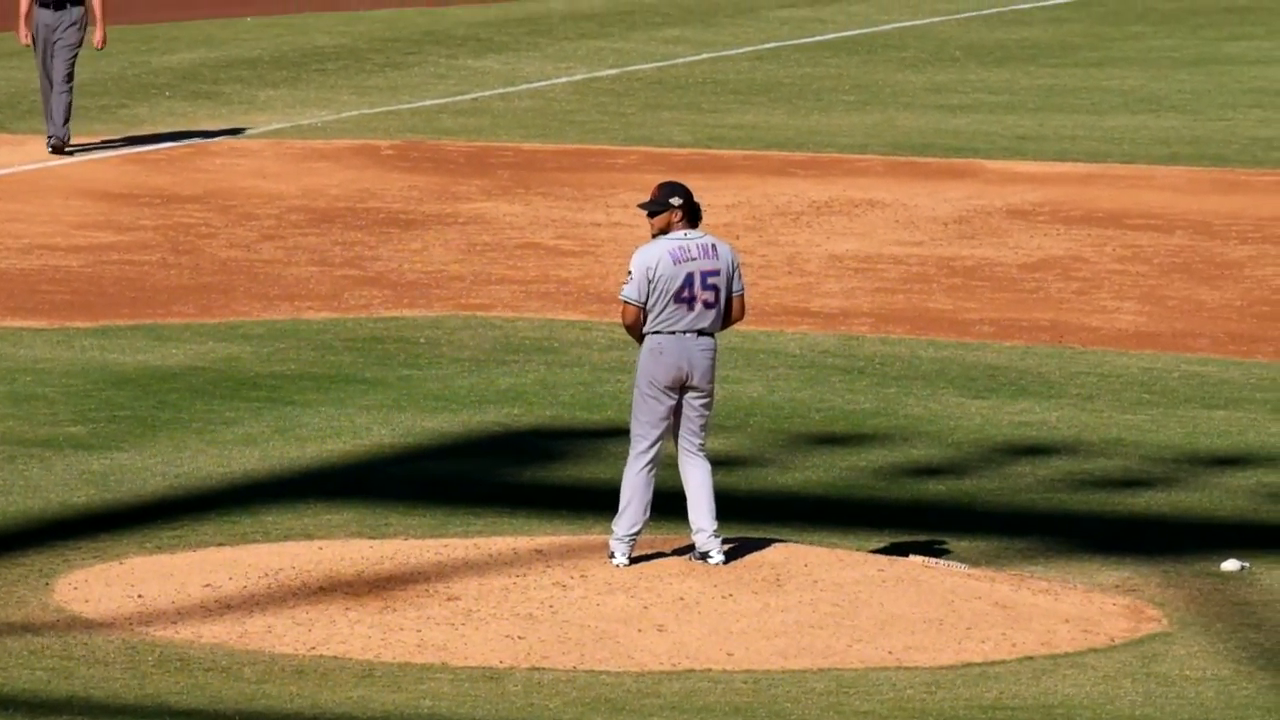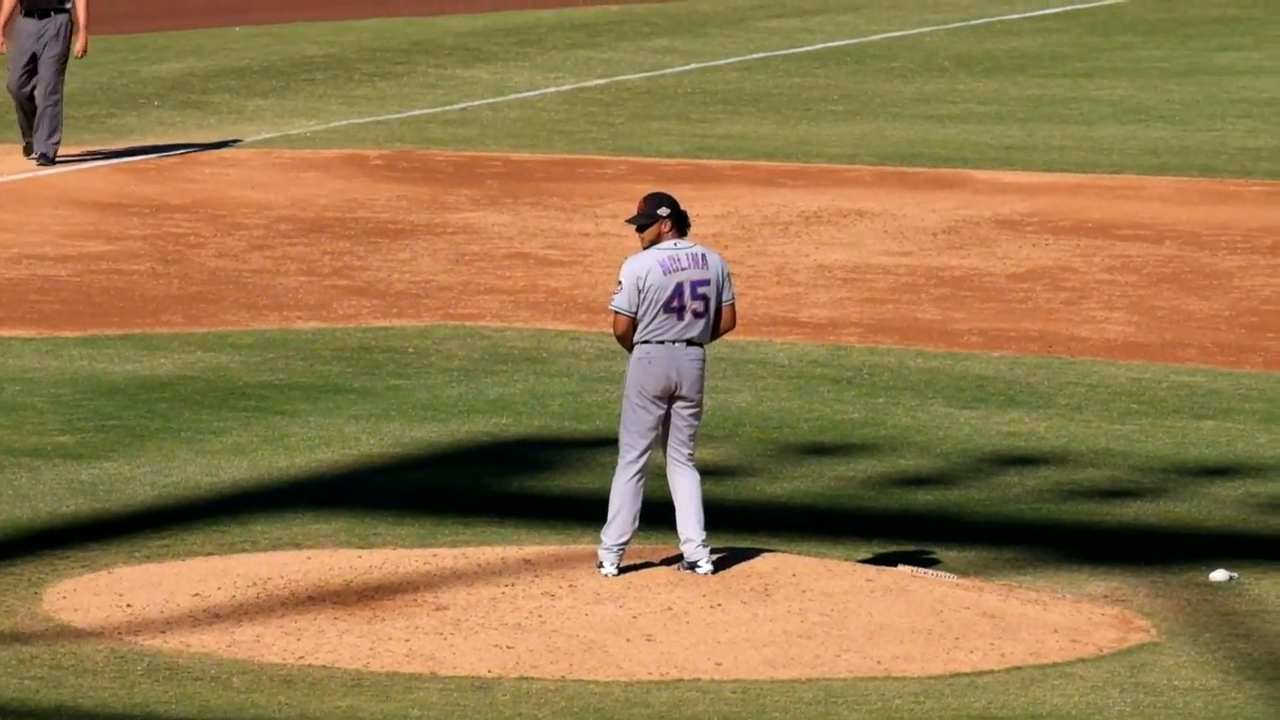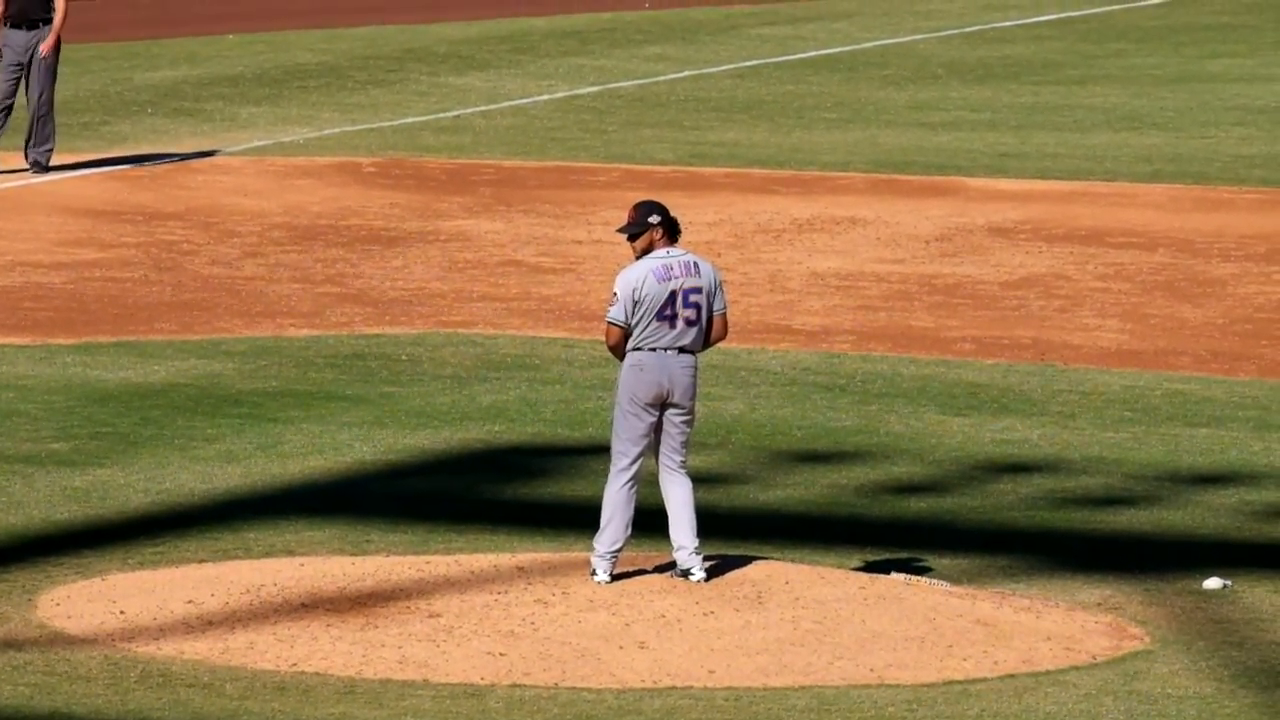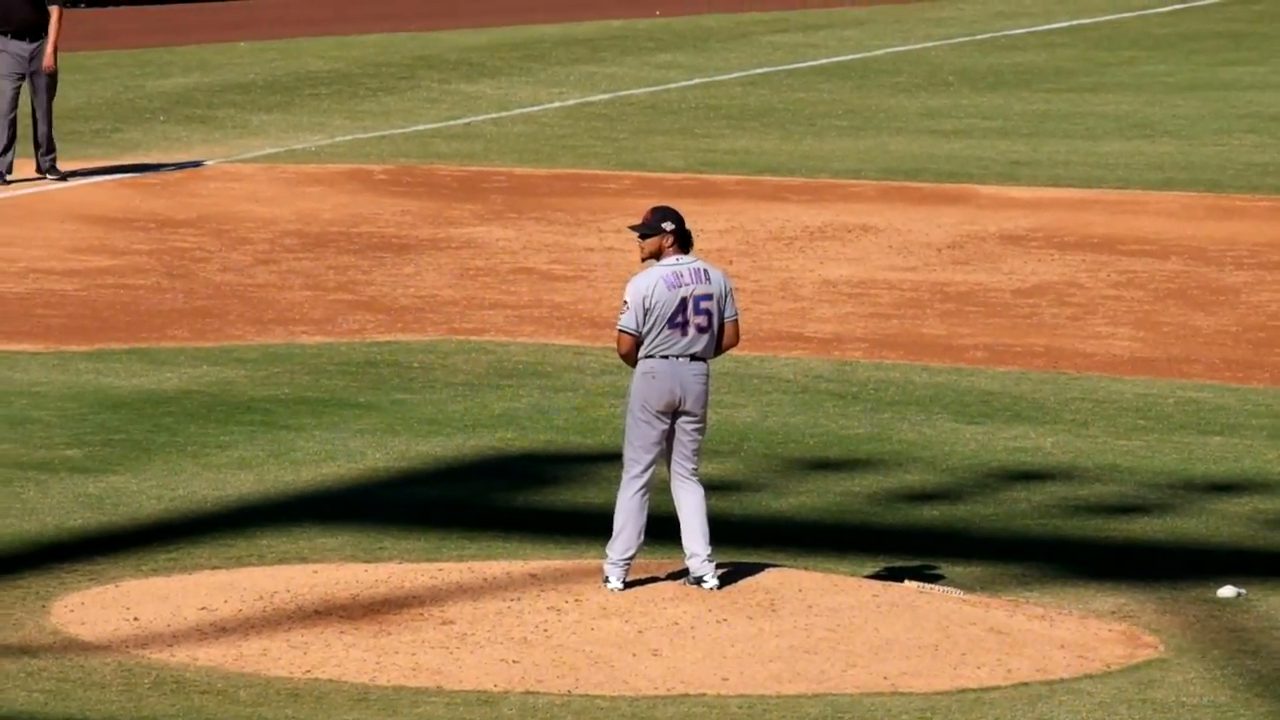
dt=0.4s
person 1, frame 1
left shoulder: (649, 254)
right shoulder: (723, 252)
left elbow: (630, 317)
right elbow: (736, 311)
left wrist: (647, 340)
left hip: (661, 351)
right hip: (703, 353)
left knee: (644, 449)
right knee: (693, 449)
left ankle: (622, 543)
right ankle: (709, 542)
person 1, frame 2
left shoulder: (639, 264)
right shoulder: (714, 262)
left elbow: (621, 328)
right elbow: (727, 321)
left wrist: (639, 349)
left hip: (651, 361)
right hip: (693, 362)
left knee: (632, 459)
right knee: (683, 459)
left ankle: (611, 553)
right ankle: (697, 552)
person 1, frame 3
left shoulder: (634, 274)
right shoulder: (706, 271)
left elbow: (614, 338)
right elbow: (719, 330)
left wrist: (631, 359)
left hip: (642, 369)
right hip: (684, 371)
left knee: (624, 466)
right knee: (675, 467)
left ankle: (604, 561)
right ankle: (690, 559)
person 1, frame 4
left shoulder: (644, 282)
right shoulder: (716, 278)
left elbow: (625, 346)
right elbow: (731, 337)
left wrist: (645, 364)
left hip: (654, 378)
right hip: (696, 379)
left knee: (636, 475)
right knee: (686, 475)
left ankle: (617, 569)
right ankle: (702, 568)
